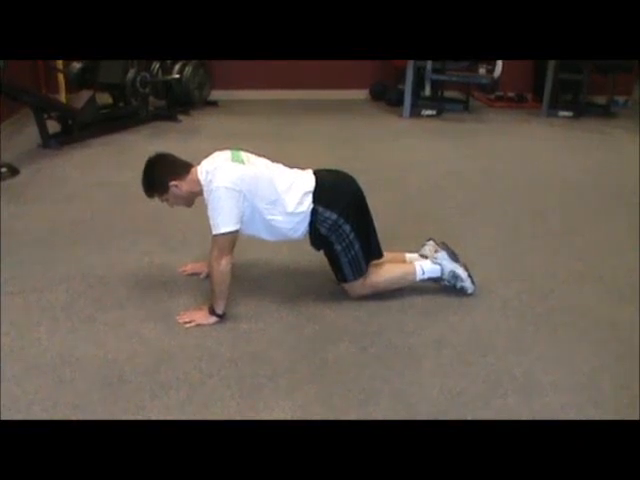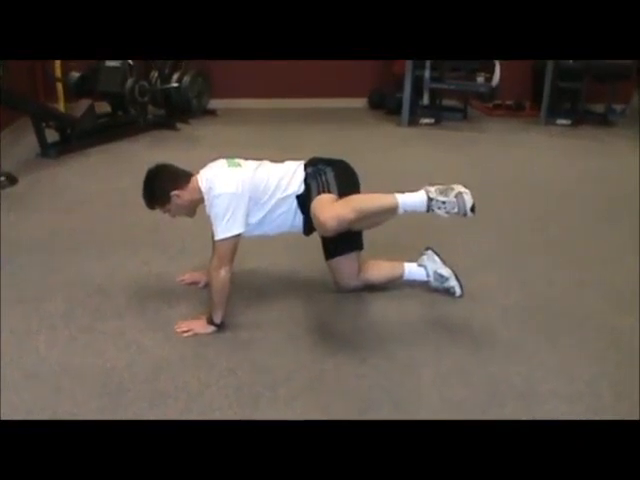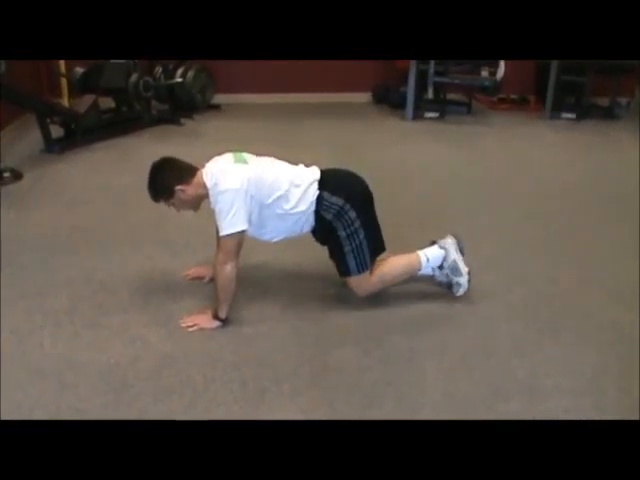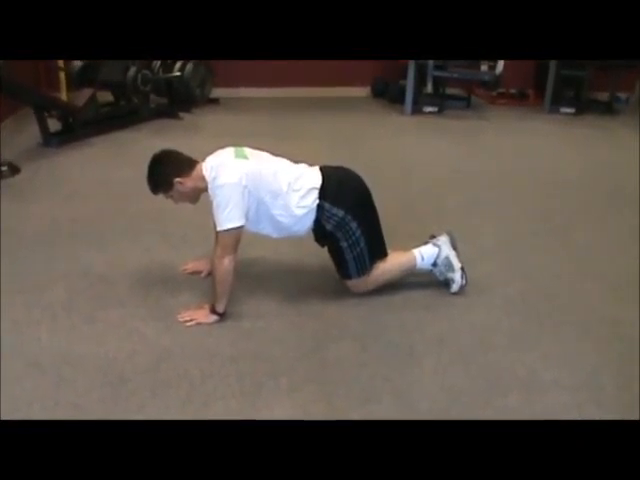
dt=1s
person 1, frame 1
left shoulder: (220, 187)
right shoulder: (214, 166)
left elbow: (224, 255)
left wrist: (215, 311)
right wrist: (211, 264)
left hip: (328, 208)
right hip: (325, 191)
left knee: (358, 286)
right knee: (359, 266)
left ankle: (436, 267)
right ankle: (426, 256)
person 1, frame 2
left shoulder: (222, 192)
right shoulder: (210, 177)
left elbow: (224, 263)
left wrist: (214, 320)
right wrist: (209, 274)
left hip: (324, 176)
right hip: (315, 186)
left knee: (329, 220)
right knee: (349, 280)
left ankle: (425, 198)
right ankle: (425, 269)
person 1, frame 3
left shoulder: (226, 189)
right shoulder: (216, 170)
left elbow: (229, 259)
right elbow: (225, 238)
left wrist: (219, 315)
right wrist: (215, 268)
left hip: (338, 202)
right hip: (327, 195)
left knee: (364, 286)
right knee: (359, 269)
left ankle: (438, 255)
right ankle: (434, 261)
person 1, frame 4
left shoulder: (225, 183)
right shoulder: (218, 164)
left elbow: (227, 254)
right elbow: (224, 235)
left wrist: (217, 310)
right wrist: (212, 261)
left hip: (335, 204)
right hip: (328, 188)
left knee: (361, 282)
right knee: (361, 266)
left ankle: (433, 254)
right ankle: (434, 254)
